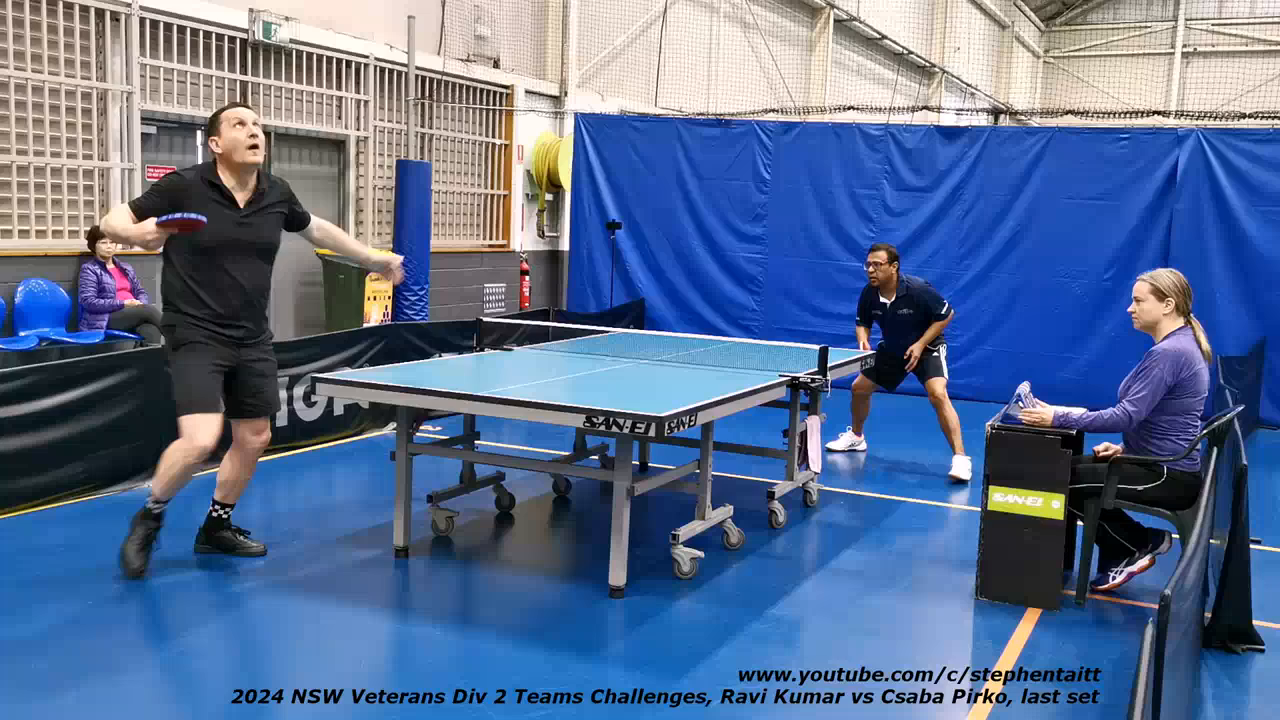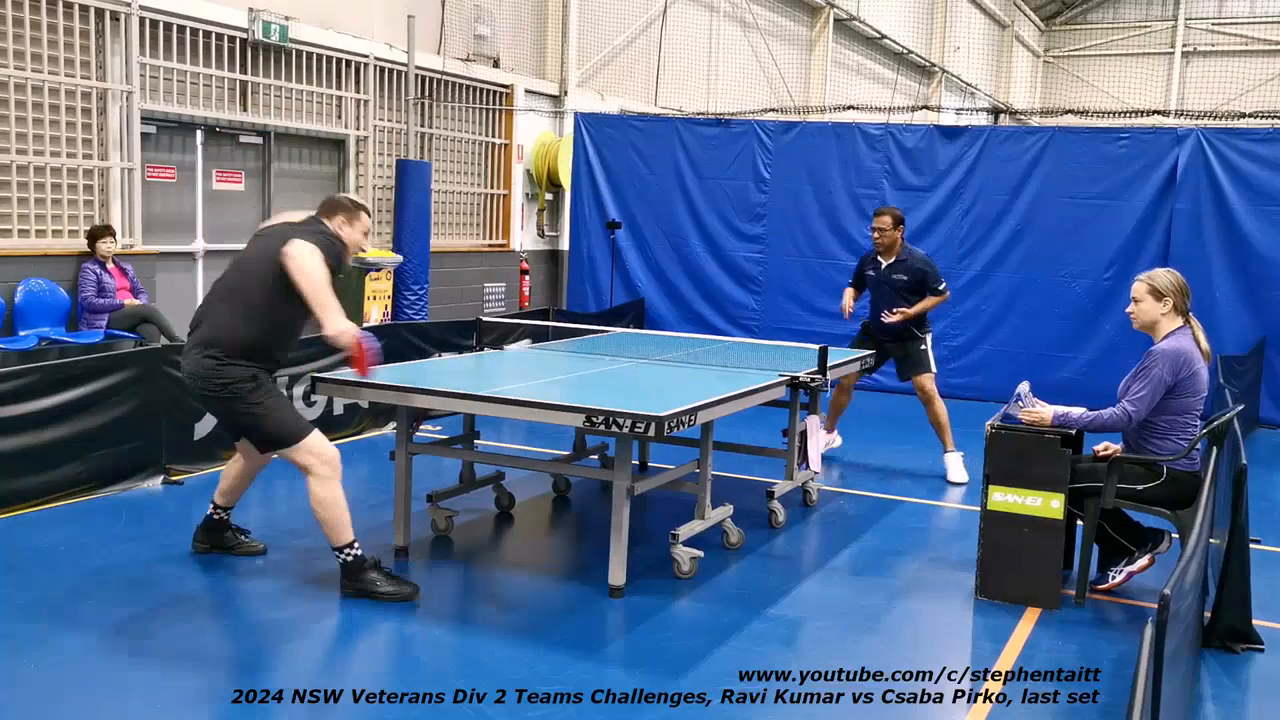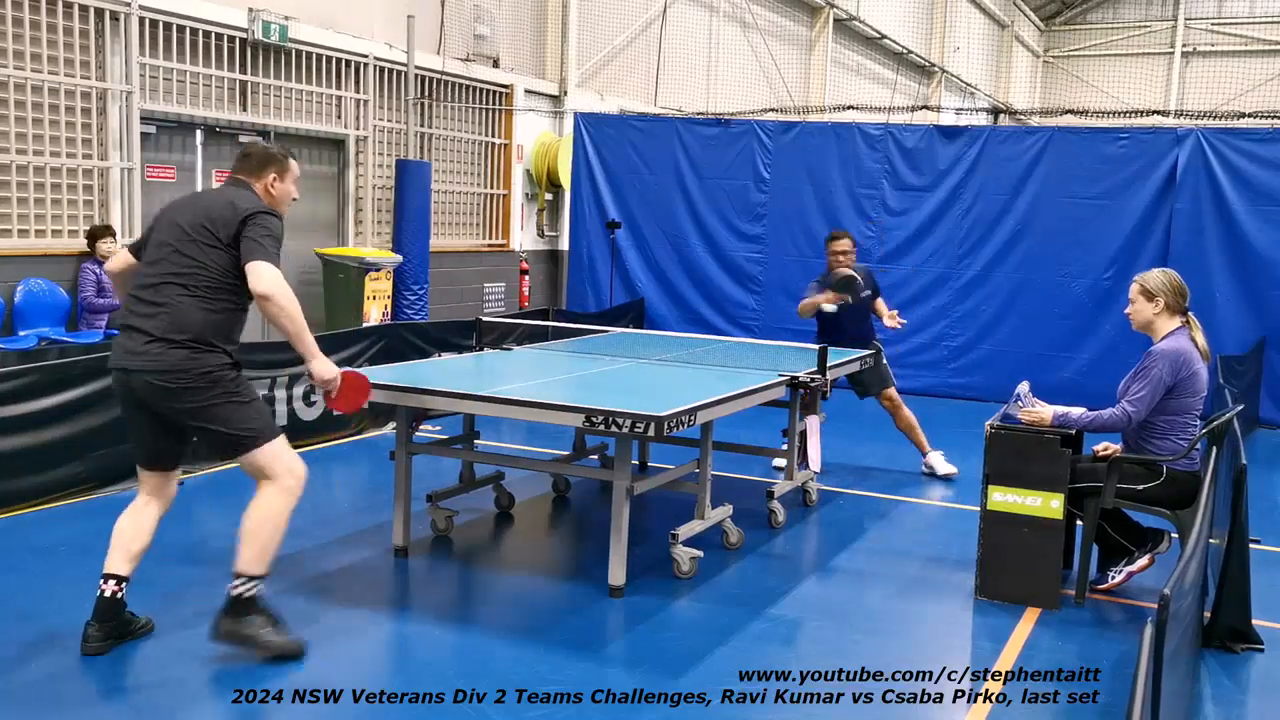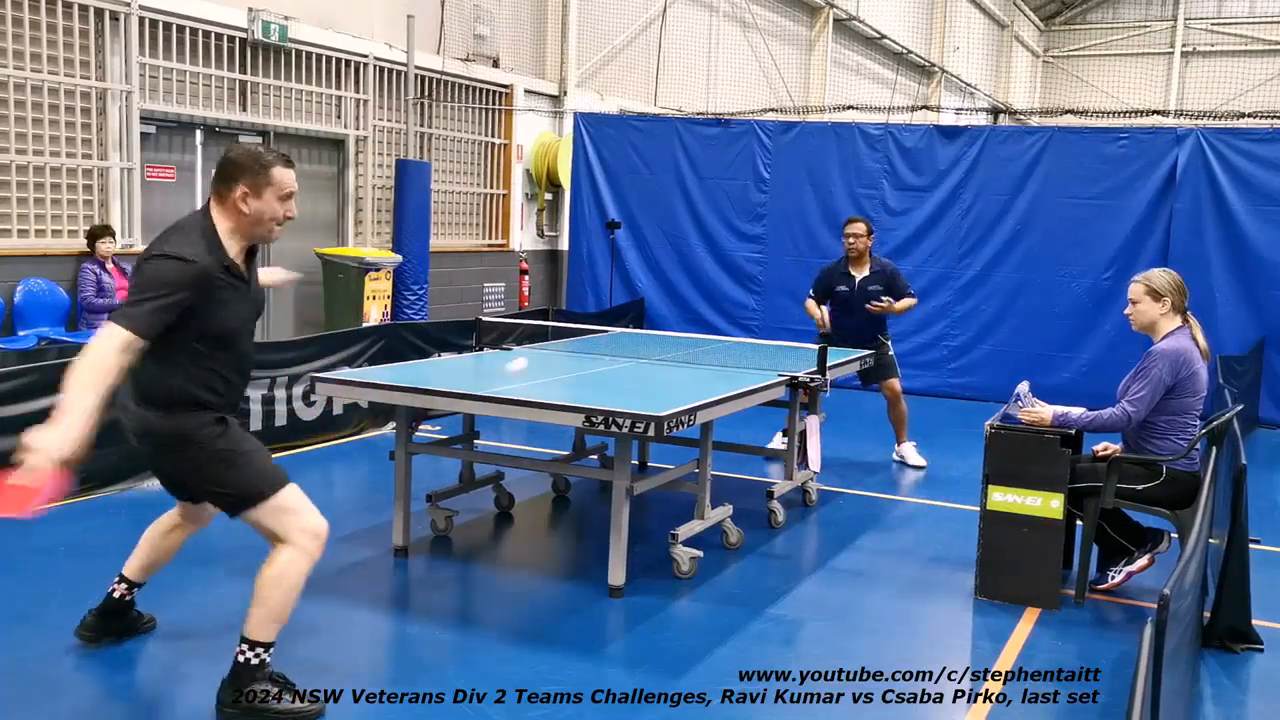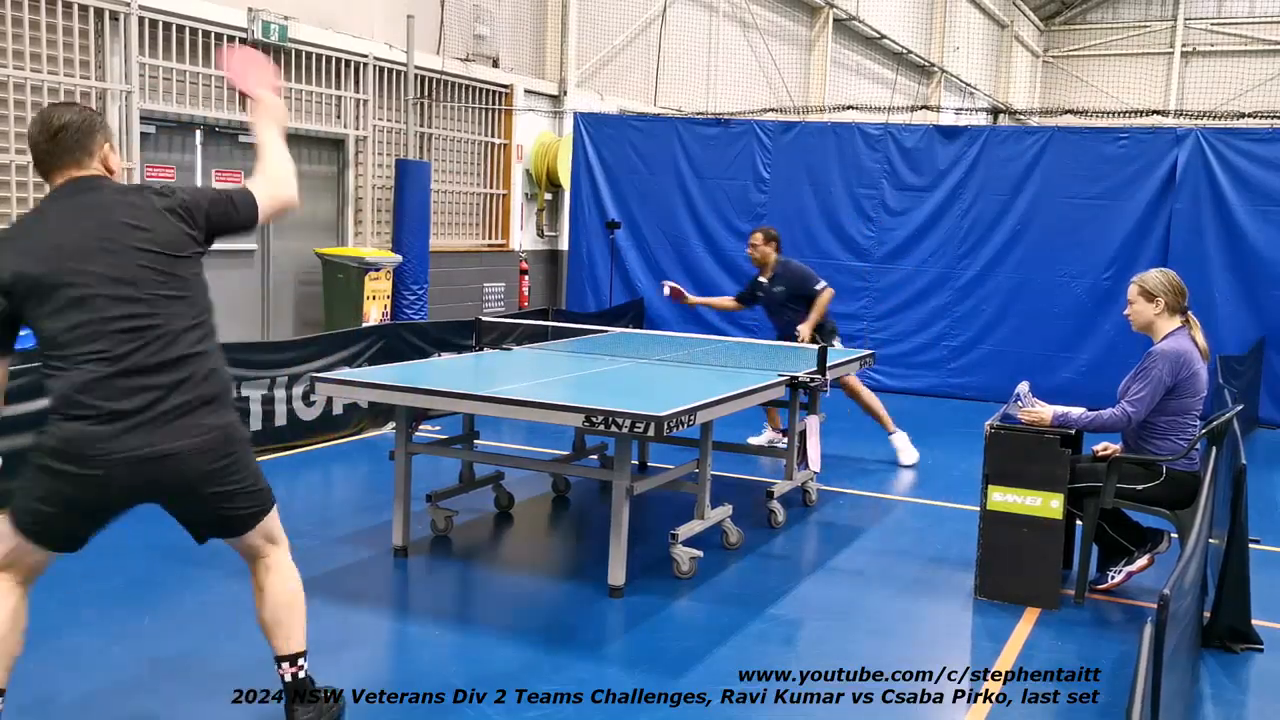
dt=0.5s
person 1, frame 1
left shoulder: (278, 193)
right shoulder: (184, 186)
left elbow: (316, 229)
right elbow: (115, 222)
left wrist: (375, 259)
right wrist: (141, 232)
left hip: (252, 336)
right hip: (197, 333)
left knee: (255, 437)
right knee: (200, 440)
left ankle: (217, 526)
right ankle: (148, 519)
person 1, frame 2
left shoulder: (281, 233)
right shoulder: (326, 243)
left elbow: (267, 228)
right elbow: (299, 254)
left wrist: (311, 212)
right wrist: (333, 317)
left hip: (208, 361)
right hip: (230, 372)
left knee: (257, 448)
right knee: (322, 460)
left ankle: (214, 527)
right ankle: (356, 570)
person 1, frame 3
left shoulder: (179, 209)
right shoulder: (257, 216)
left elbow: (119, 268)
right elbow: (266, 288)
right wrist: (314, 357)
left hip: (130, 362)
right hip: (192, 367)
left knee: (156, 491)
right knee: (285, 475)
left ankle: (106, 616)
right ankle: (243, 607)
person 1, frame 4
left shoulder: (231, 243)
right shoulder: (187, 262)
right elbow: (113, 345)
left wrist: (258, 278)
right wrist: (67, 427)
left hip: (184, 414)
right hip: (189, 424)
left knee: (194, 512)
right knee: (305, 533)
left ankle: (113, 611)
person 1, frame 5
right shoulder: (170, 209)
right elbow: (278, 192)
right wrist: (267, 115)
left hip: (86, 450)
right hip: (200, 439)
right knee: (268, 547)
person 2, frame 1
left shoulder: (1169, 353)
right shoulder: (1179, 345)
left elbow: (1128, 415)
left wrist: (1059, 417)
right wrist: (1124, 447)
left hip: (1168, 476)
right hip: (1162, 463)
left knee: (1067, 480)
right knee: (1067, 466)
left ankle: (1143, 543)
right ankle: (1119, 557)
person 2, frame 2
left shoulder: (1168, 353)
right shoulder: (1177, 345)
left elbow: (1127, 415)
left wrist: (1058, 417)
right wrist: (1124, 446)
left hip: (1167, 476)
right hip: (1161, 464)
left knee: (1067, 480)
left ankle: (1142, 543)
right ankle: (1119, 557)
person 2, frame 3
left shoulder: (1167, 353)
right shoulder: (1177, 345)
left elbow: (1127, 416)
left wrist: (1058, 417)
right wrist: (1123, 446)
left hip: (1167, 476)
right hip: (1161, 463)
left knee: (1065, 480)
left ankle: (1142, 543)
right ankle: (1119, 557)
person 2, frame 4
left shoulder: (1167, 353)
right shoulder: (1176, 345)
left elbow: (1126, 415)
left wrist: (1058, 417)
right wrist: (1123, 446)
left hip: (1166, 475)
right hip: (1160, 463)
left knee: (1064, 480)
left ankle: (1142, 542)
right ankle: (1119, 556)
person 2, frame 5
left shoulder: (1167, 354)
right shoulder: (1177, 346)
left elbow: (1127, 416)
left wrist: (1058, 417)
right wrist: (1123, 446)
left hip: (1166, 476)
right hip: (1161, 464)
left knee: (1065, 480)
left ankle: (1141, 543)
right ankle: (1118, 556)
person 3, frame 1
left shoulder: (918, 289)
right shoulder: (869, 294)
left elbow: (946, 315)
right elbow: (862, 323)
left wrist: (921, 344)
right wrist: (862, 342)
left hip: (926, 348)
right hip: (891, 350)
left knee: (937, 394)
right knee: (859, 388)
left ankle: (960, 458)
right ankle: (856, 436)
person 3, frame 2
left shoulder: (918, 261)
right shoulder: (868, 259)
left elbow: (942, 294)
right elbow: (854, 286)
left wrist: (910, 312)
right wrist: (848, 298)
left hip: (912, 335)
right hip: (874, 332)
left knee: (927, 390)
right knee: (845, 380)
left ankle: (951, 455)
right ankle: (828, 433)
person 3, frame 3
left shoulder: (865, 274)
right shoulder: (821, 285)
right elbow: (803, 310)
left wrist: (885, 315)
right wrist: (823, 300)
left hip: (865, 350)
left knee: (893, 401)
left ankle: (930, 456)
person 3, frame 4
left shoulder: (887, 270)
right shoulder: (831, 271)
left elbow: (910, 299)
right elbow: (811, 300)
left wrist: (892, 309)
right wrist: (817, 313)
left hip: (873, 343)
right hip: (834, 341)
left knee: (894, 391)
left ankle: (903, 447)
right ankle: (785, 437)
person 3, frame 5
left shoulder: (793, 272)
right shoulder: (758, 282)
left elbow: (827, 293)
right elbow: (736, 303)
left wrist: (809, 324)
right wrist: (696, 301)
left hip: (821, 339)
right hip: (790, 342)
left knee: (851, 386)
left ankle: (895, 436)
right ankle: (775, 432)
